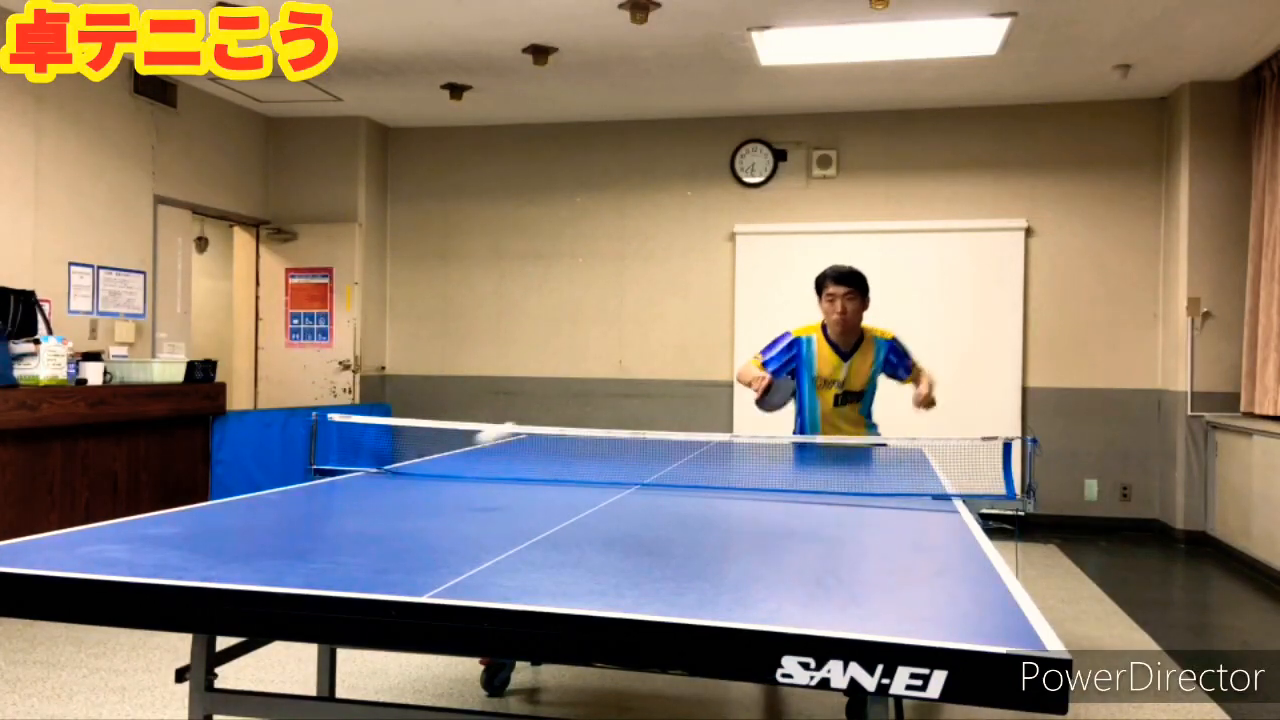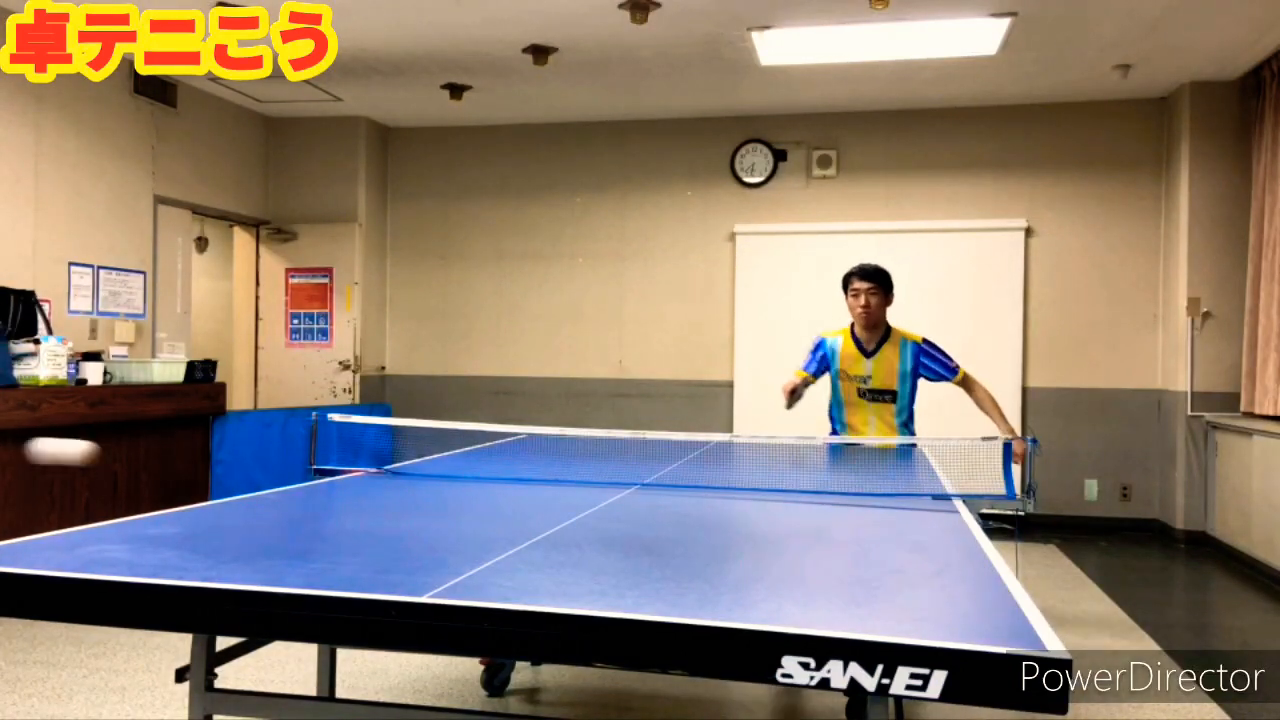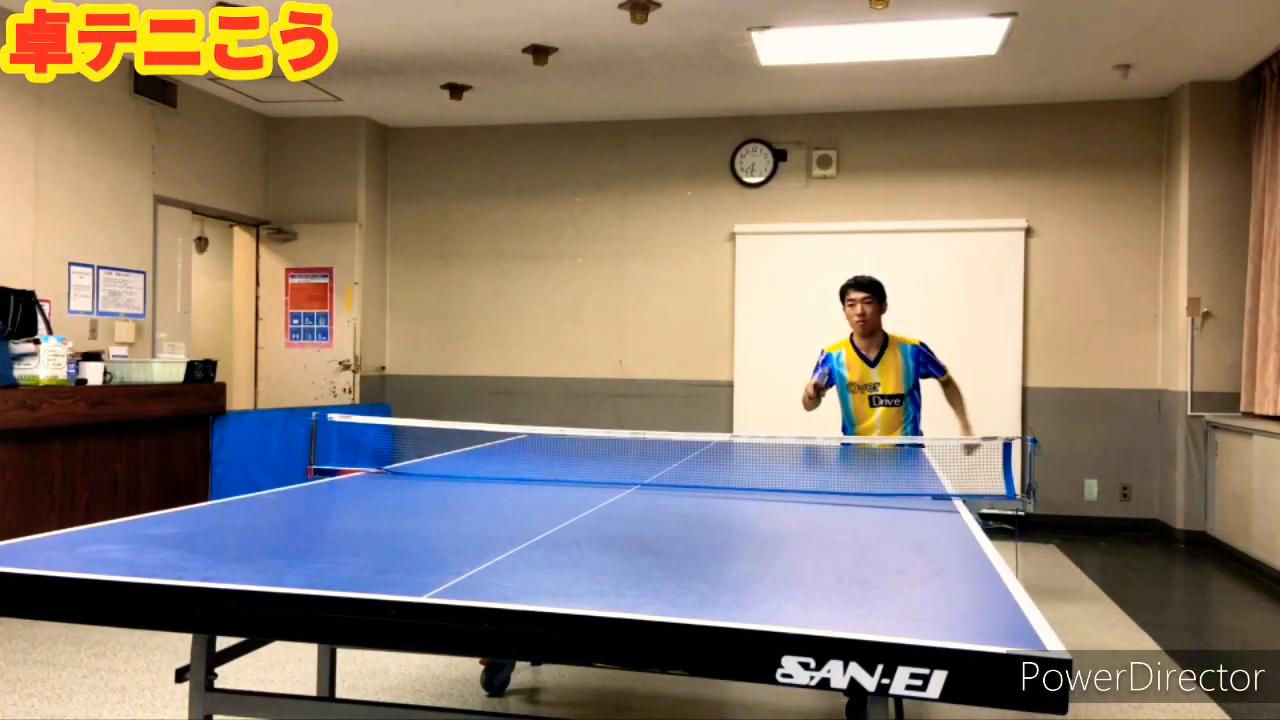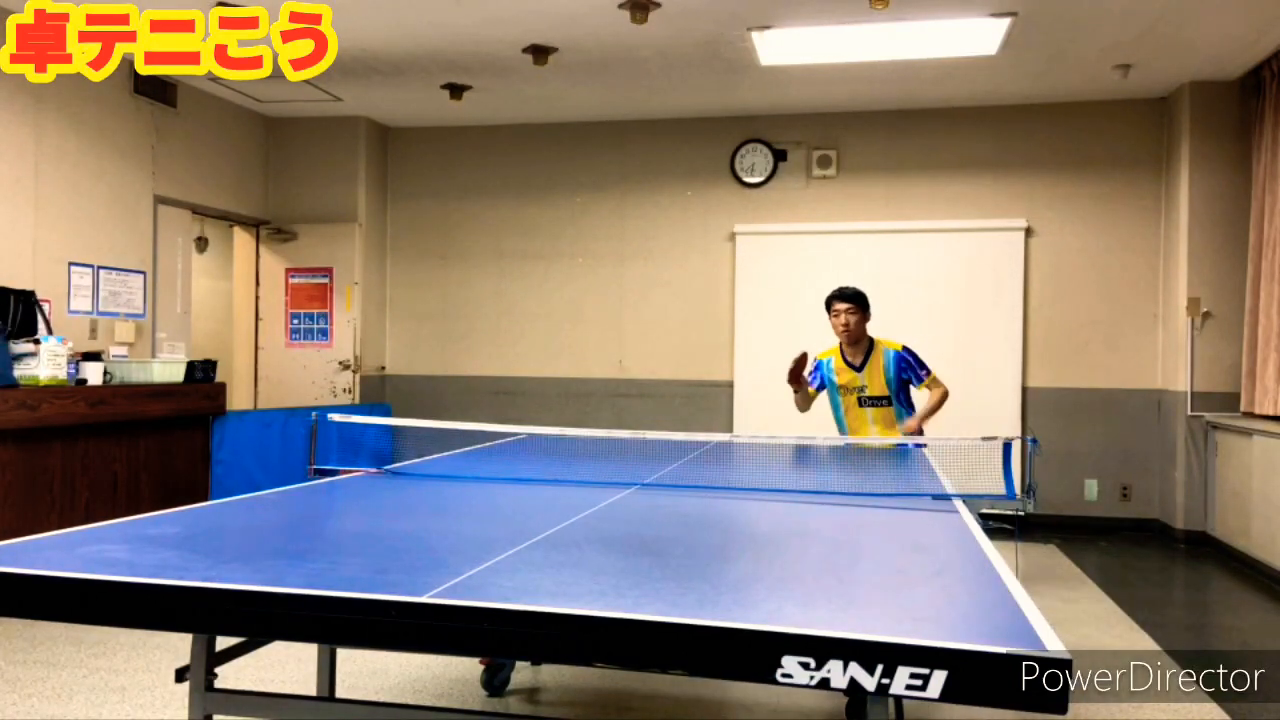
dt=0.2s
person 1, frame 1
left shoulder: (883, 344)
right shoulder: (800, 342)
left elbow: (919, 375)
right elbow: (745, 372)
left wrist: (924, 389)
right wrist: (756, 377)
person 1, frame 2
left shoulder: (914, 348)
right shoulder: (830, 344)
left elbow: (972, 386)
right elbow: (801, 380)
left wrist: (1008, 433)
right wrist: (793, 388)
person 1, frame 3
left shoulder: (911, 350)
right shoulder: (833, 357)
left elbow: (948, 383)
right elbow: (809, 406)
left wrist: (966, 429)
right wrist: (811, 393)
person 1, frame 4
left shoulder: (895, 355)
right shoulder: (825, 363)
left elbow: (940, 390)
right elbow: (803, 406)
left wrist: (918, 419)
right wrist: (799, 388)
